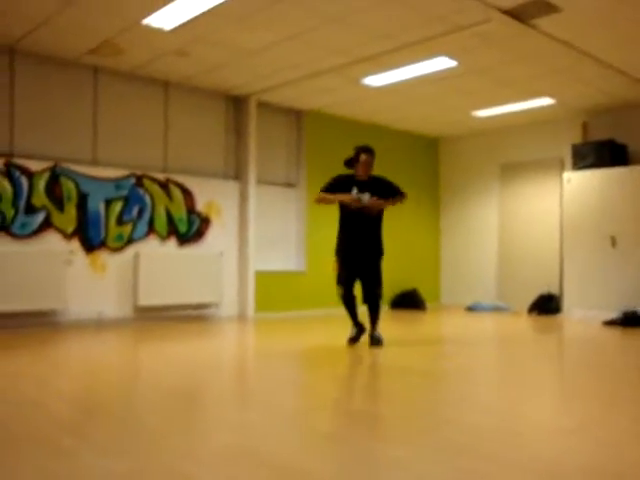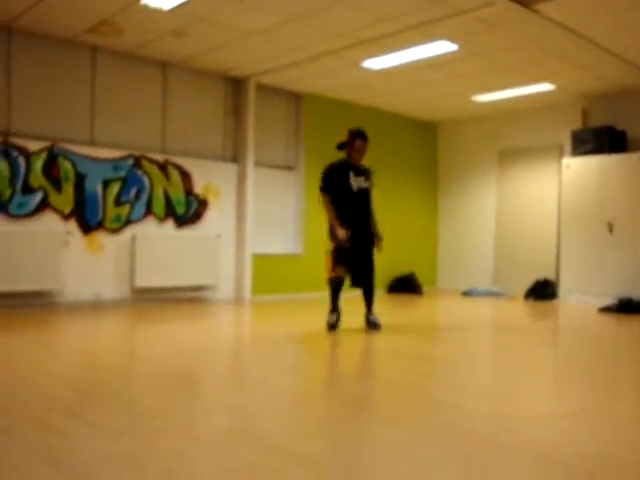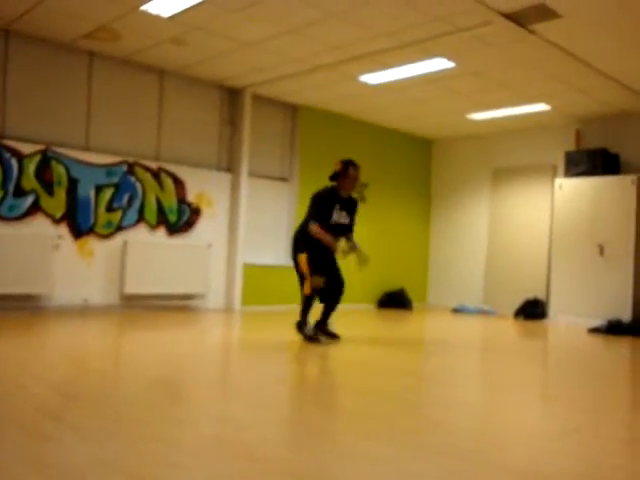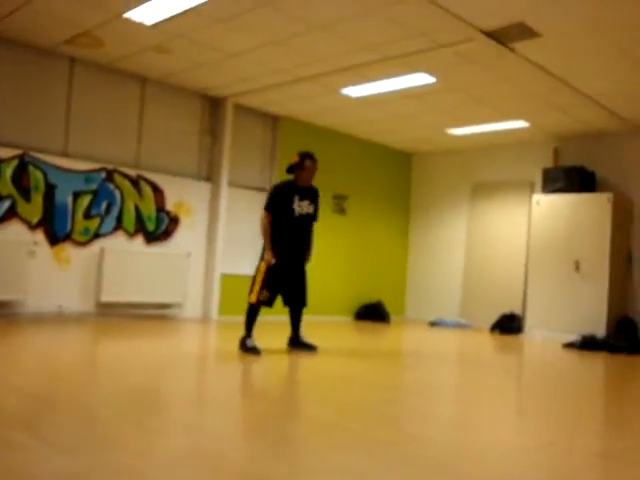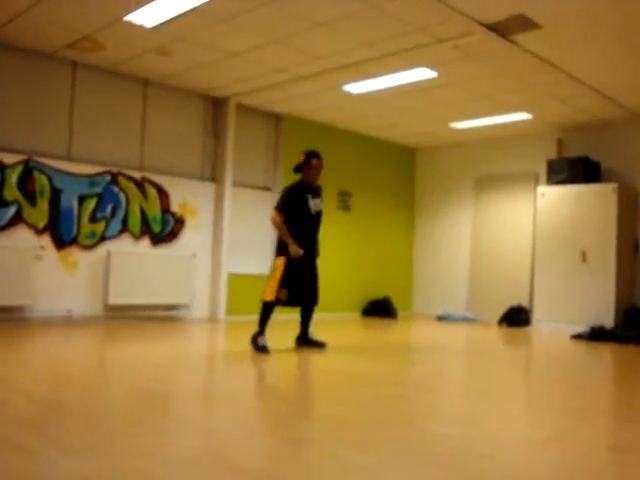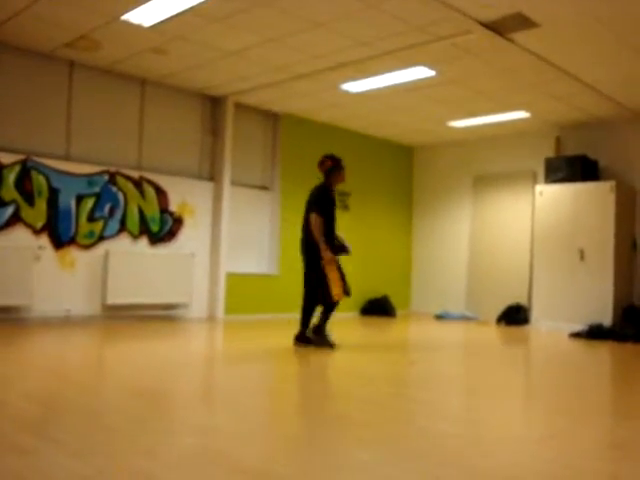
dt=0.5s
person 1, frame 1
left shoulder: (380, 183)
right shoulder: (342, 181)
left elbow: (402, 197)
right elbow: (318, 198)
left wrist: (381, 203)
right wrist: (342, 198)
left hip: (371, 246)
right hip: (348, 246)
left knee: (374, 290)
right knee: (345, 289)
left ankle: (374, 330)
right ankle: (357, 326)
person 1, frame 2
left shoulder: (365, 172)
right shoulder: (334, 170)
right elbow: (326, 201)
left wrist: (375, 230)
right wrist: (337, 228)
left hip: (362, 231)
right hip: (342, 230)
left knee: (367, 273)
right knee: (338, 271)
left ankle: (369, 314)
right ankle: (334, 310)
person 1, frame 3
left shoulder: (352, 204)
right shoulder: (322, 197)
left elbow: (346, 232)
right elbow: (313, 227)
left wrist: (354, 247)
right wrist: (333, 243)
left hip: (325, 251)
right hip: (305, 246)
left knee: (337, 286)
right knee: (316, 282)
left ankle: (321, 324)
right ankle: (303, 323)
person 1, frame 4
left shoulder: (313, 193)
right shoulder: (282, 189)
right elbow: (266, 218)
left wrist: (309, 249)
right wrist: (268, 249)
left hip: (297, 253)
right hip: (276, 252)
left knee: (297, 297)
right knee: (260, 294)
left ankle: (295, 338)
right ankle: (247, 337)
person 1, frame 5
left shoulder: (317, 191)
right shoulder: (293, 190)
right elbow: (277, 218)
left wrist: (315, 245)
right wrist: (291, 244)
left hip: (308, 250)
right hip: (290, 249)
left knee: (310, 295)
right knee: (276, 291)
left ankle: (304, 335)
right ankle: (259, 334)
person 1, frame 6
left shoulder: (323, 192)
right shoulder: (324, 192)
right elbow: (315, 219)
left wrist: (337, 241)
right wrist: (325, 249)
left hip: (312, 249)
right hip: (318, 249)
left knee: (313, 292)
right knee: (337, 289)
left ankle: (303, 333)
right ankle: (320, 328)
